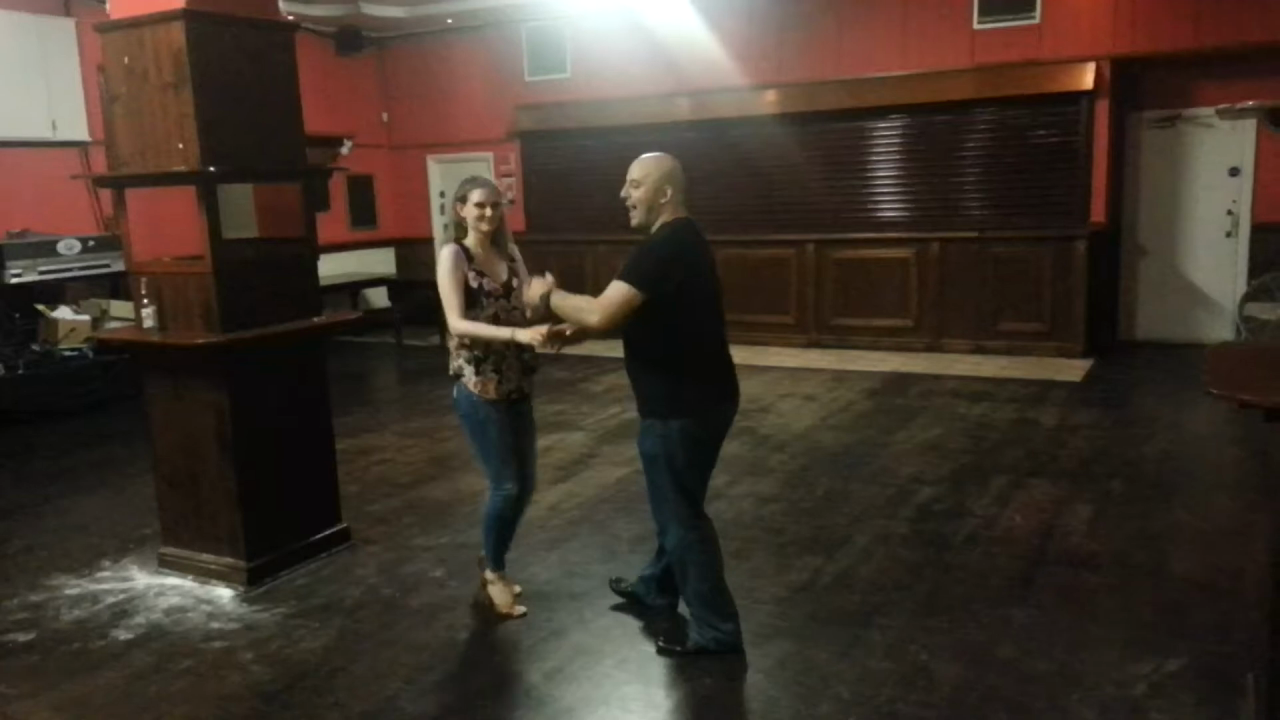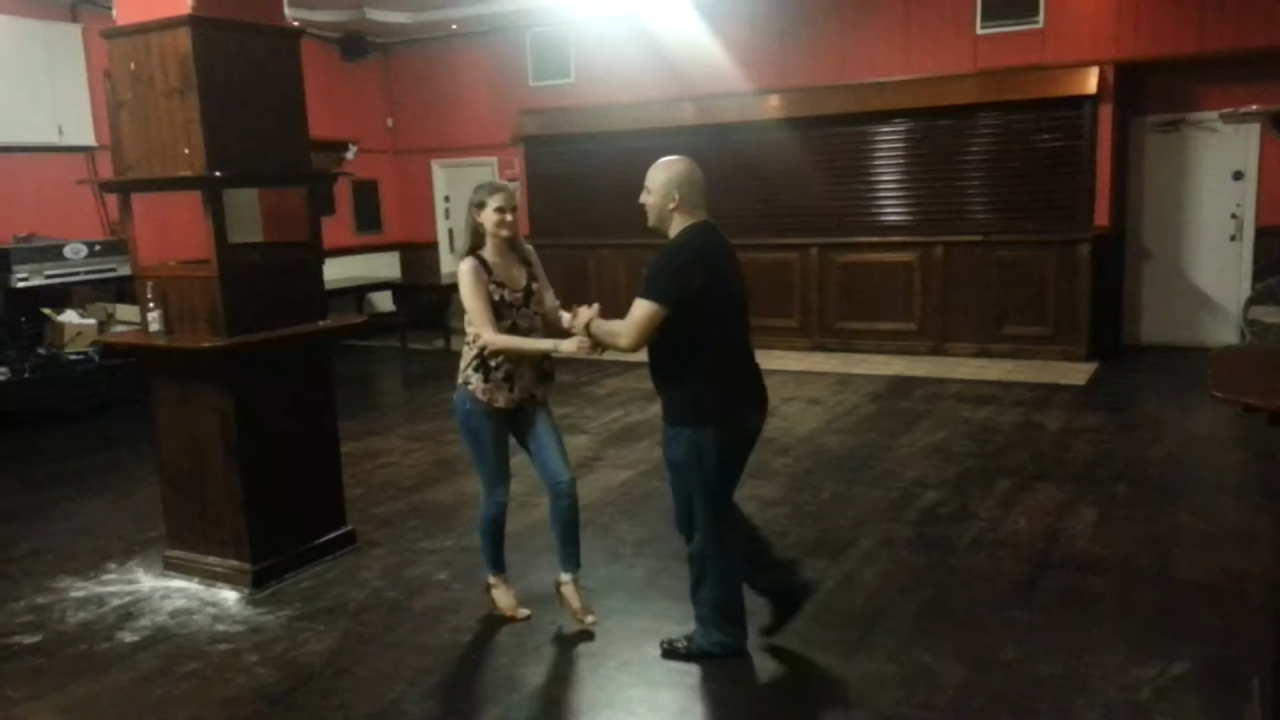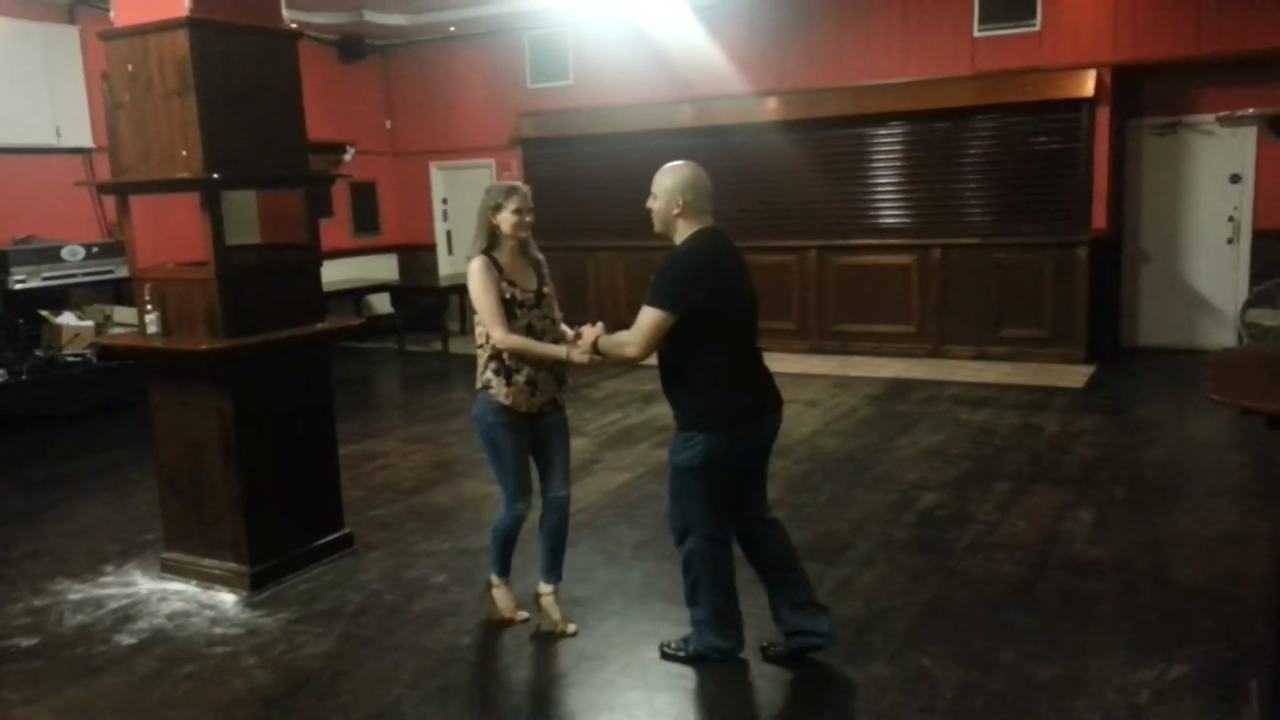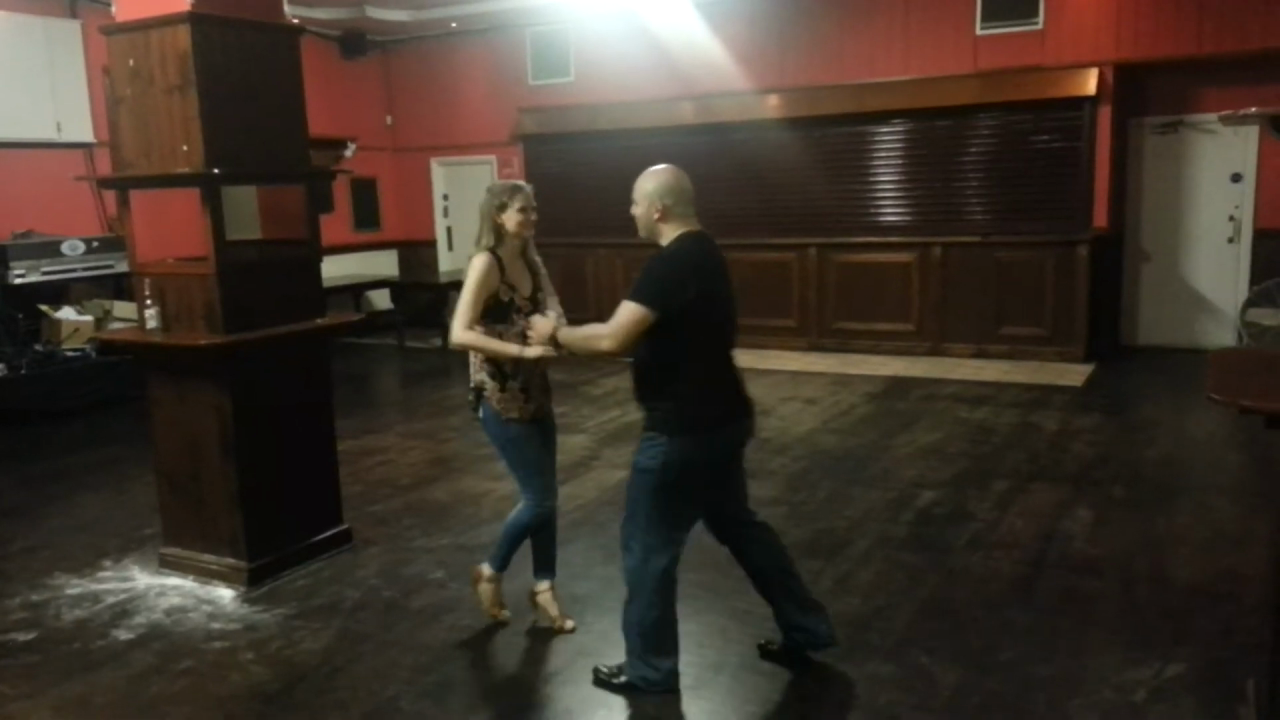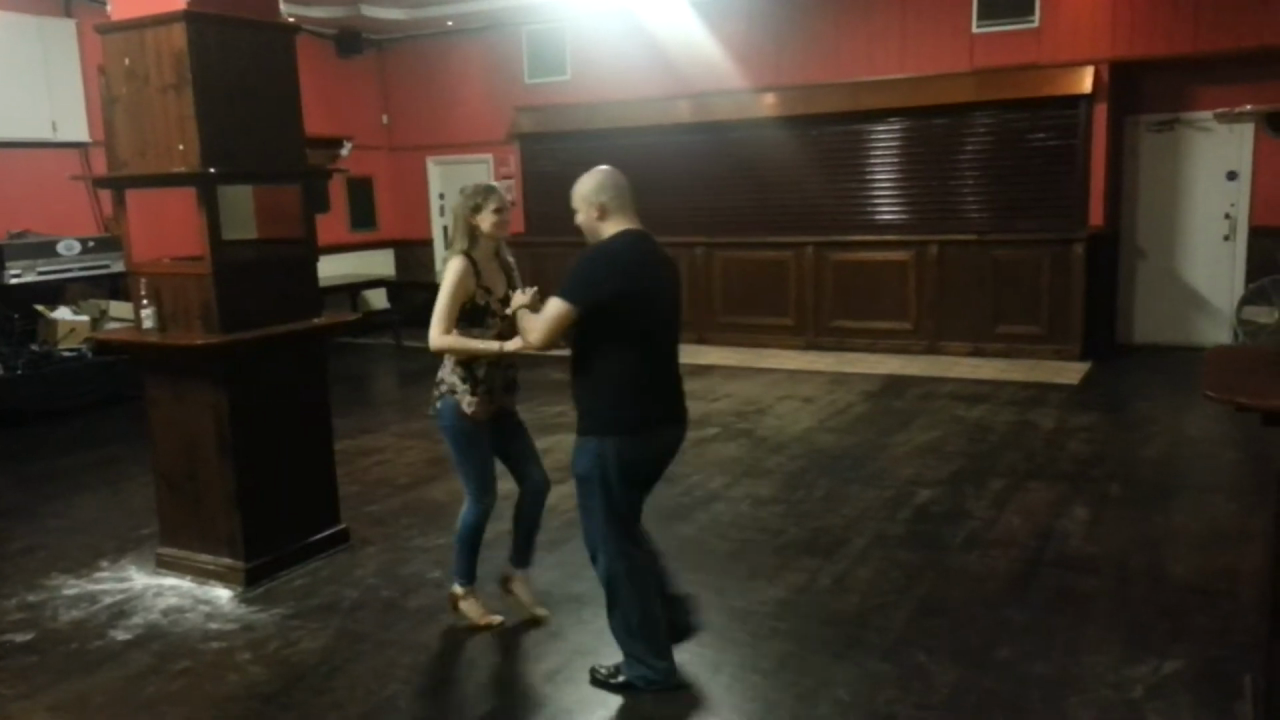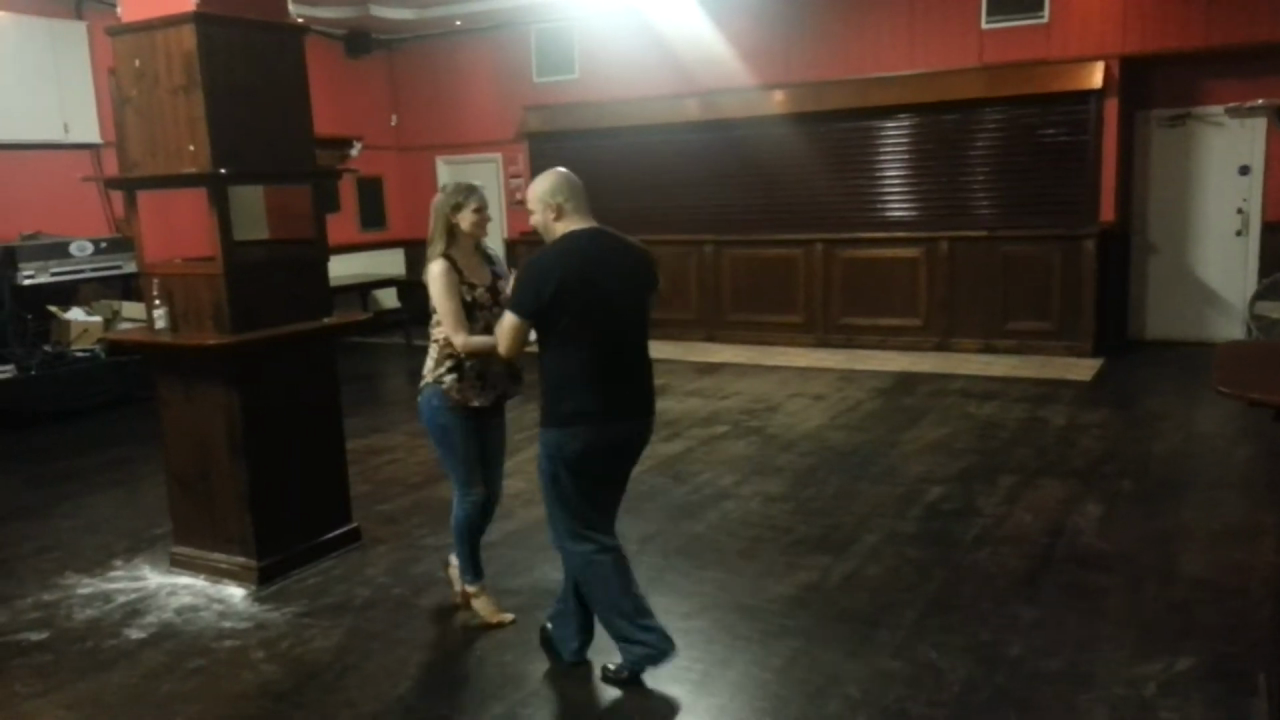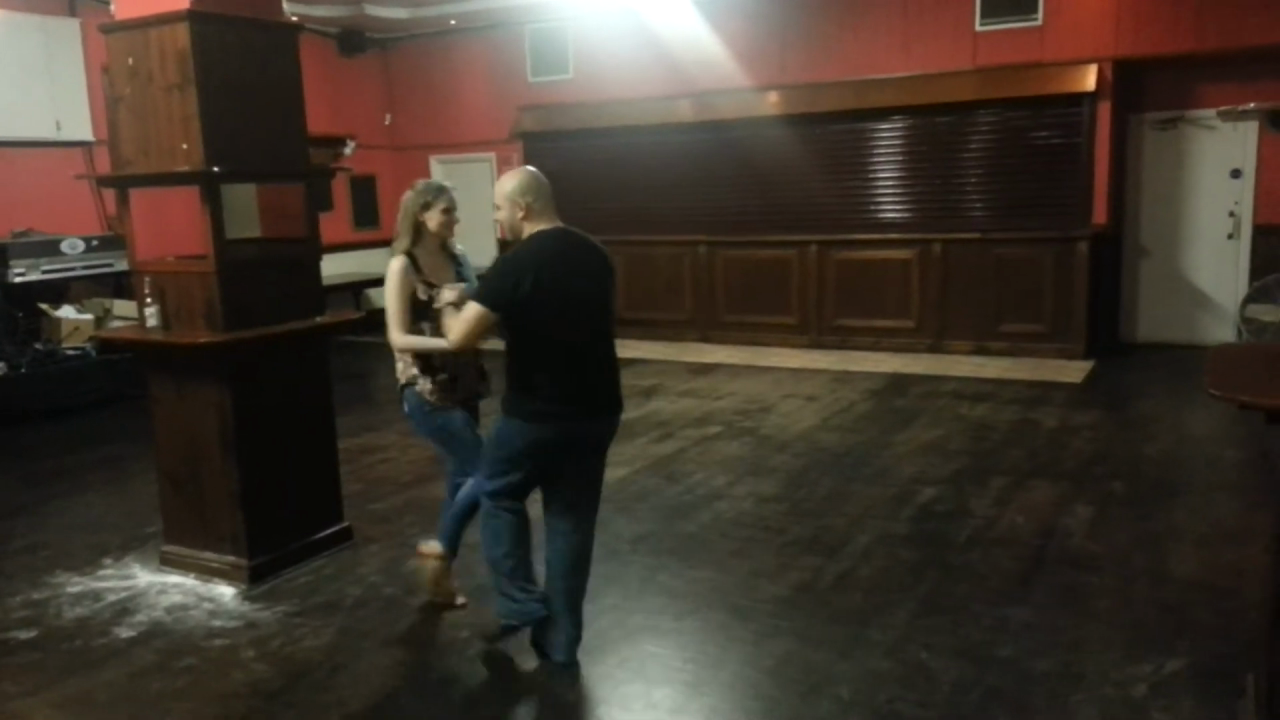
dt=0.3s
person 1, frame 1
left shoulder: (664, 249)
right shoulder: (681, 243)
left elbow: (601, 314)
right elbow: (630, 312)
left wrist: (550, 293)
right wrist: (577, 330)
left hip: (682, 406)
right hip: (698, 397)
left knee: (681, 513)
right knee: (675, 502)
left ankle: (715, 629)
right ankle: (658, 586)
person 1, frame 2
left shoulder: (678, 257)
right shoulder: (711, 246)
left elbow: (631, 337)
left wrist: (590, 325)
right wrist: (605, 328)
left hip: (703, 415)
right hip: (736, 402)
left knee: (702, 524)
right knee: (713, 511)
left ankle: (718, 634)
right ankle: (781, 582)
person 1, frame 3
left shoulder: (685, 264)
right shoulder: (721, 252)
left elbow: (638, 345)
left wrist: (596, 342)
right wrist: (611, 340)
left hip: (715, 423)
right hip: (752, 411)
left knee: (699, 530)
right knee: (754, 521)
left ankle: (714, 637)
right ankle: (806, 627)
person 1, frame 4
left shoulder: (670, 265)
right shoulder: (702, 256)
left elbow: (613, 339)
left wrist: (555, 334)
right wrist: (572, 336)
left hip: (683, 430)
right hip: (723, 419)
left knee: (648, 544)
right knee: (739, 525)
left ankle: (650, 666)
right ankle: (805, 628)
person 1, frame 5
left shoulder: (600, 262)
right shoulder: (657, 259)
left elbow: (541, 336)
left wrist: (522, 309)
right wrist: (544, 309)
left hip: (615, 428)
right hip: (662, 420)
left knee: (612, 544)
right knee: (620, 528)
left ankle: (649, 666)
right ankle: (667, 614)
person 1, frame 6
left shoulder: (544, 266)
right shoulder: (635, 256)
left elbow: (507, 347)
left wrist: (517, 303)
left hip: (574, 421)
right hip: (634, 414)
left knee: (583, 535)
right knee: (591, 523)
left ankle: (642, 639)
right ankle: (566, 633)
person 1, frame 7
left shoulder: (516, 265)
right shoulder: (594, 255)
left elbow: (460, 336)
left wrist: (450, 305)
left hip: (536, 415)
right hip: (597, 411)
left knee: (498, 497)
right knee: (572, 521)
left ankle: (521, 606)
right ankle: (560, 642)
person 2, frame 1
left shoulder: (510, 253)
right shoulder: (453, 256)
left elbow: (530, 311)
right elbow: (457, 324)
left wrist: (540, 305)
right wrist: (516, 333)
left hip: (516, 382)
right hip: (477, 386)
left knee: (525, 482)
right knee: (505, 484)
left ankle: (493, 560)
right ankle: (493, 574)
person 2, frame 2
left shoulder: (527, 256)
right shoulder: (471, 269)
left elbow: (551, 313)
right elbow: (491, 338)
left wrist: (574, 324)
right wrist: (559, 346)
left hip: (529, 392)
right hip: (482, 396)
left knee: (562, 481)
right knee: (497, 493)
left ankle: (568, 579)
right ankle: (496, 580)
person 2, frame 3
left shoulder: (536, 261)
right shoulder: (482, 267)
left elbow: (551, 324)
right elbow: (502, 338)
left wrist: (575, 337)
right wrist: (567, 354)
left hip: (546, 398)
right hip: (501, 401)
left knee: (558, 496)
right knee: (518, 503)
left ankle: (547, 591)
right ankle: (498, 581)
person 2, frame 4
left shoulder: (532, 262)
right shoulder: (486, 264)
left elbow: (554, 316)
right elbow: (460, 333)
right wrist: (521, 351)
left hip: (536, 395)
right hip: (500, 400)
left knee: (546, 498)
right knee: (537, 500)
left ankle: (543, 588)
right ankle: (489, 573)
person 2, frame 5
left shoulder: (505, 263)
right shoulder: (461, 267)
right elbow: (438, 339)
right wrist: (500, 346)
left hip: (498, 396)
right hip: (462, 400)
left knee: (536, 482)
right knee: (482, 497)
left ankle: (516, 575)
right ankle: (462, 591)
person 2, frame 6
left shoulder: (489, 260)
right shoulder: (441, 269)
left elbow: (506, 315)
right elbow: (462, 341)
left hip: (487, 391)
right hip: (446, 394)
left knee: (489, 490)
right knee: (471, 491)
left ankle: (459, 560)
right ankle: (475, 586)
person 2, frame 7
left shoulder: (458, 260)
right shoulder: (402, 267)
right elbow: (399, 338)
right wrist: (453, 341)
left hip: (461, 387)
right hip: (425, 392)
left knee: (462, 477)
left ankle: (440, 568)
right ankle: (438, 547)
